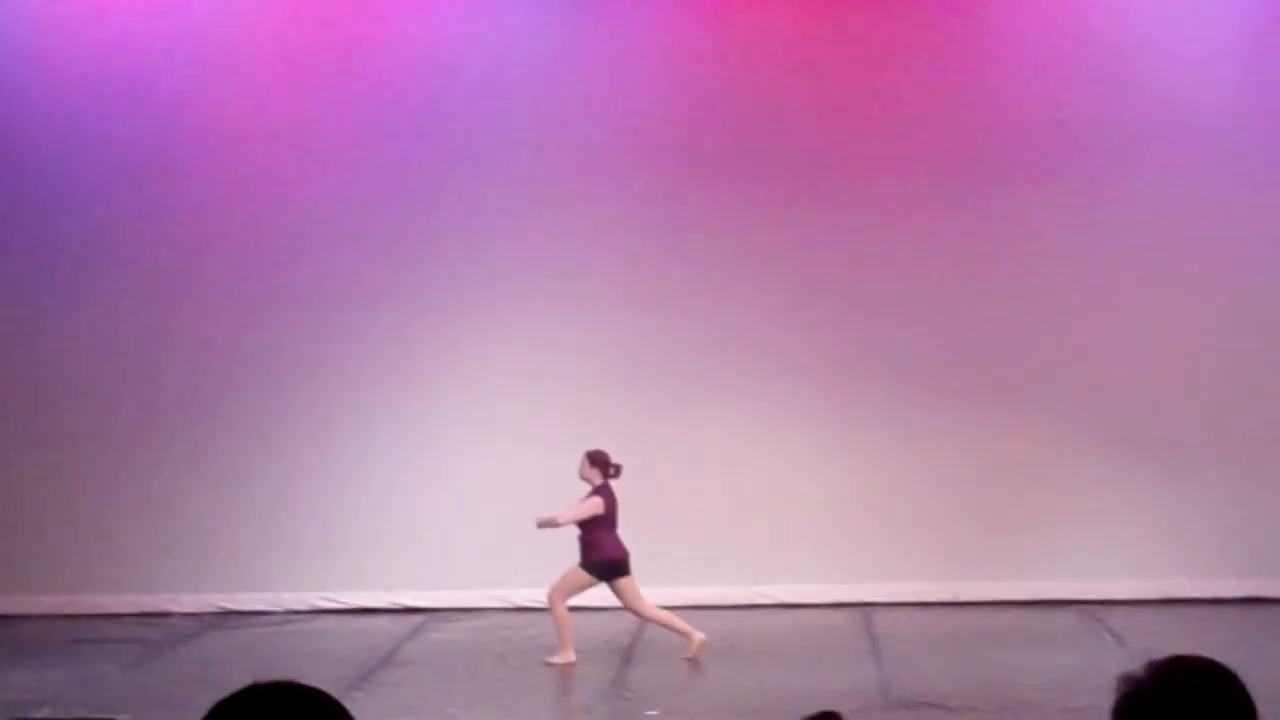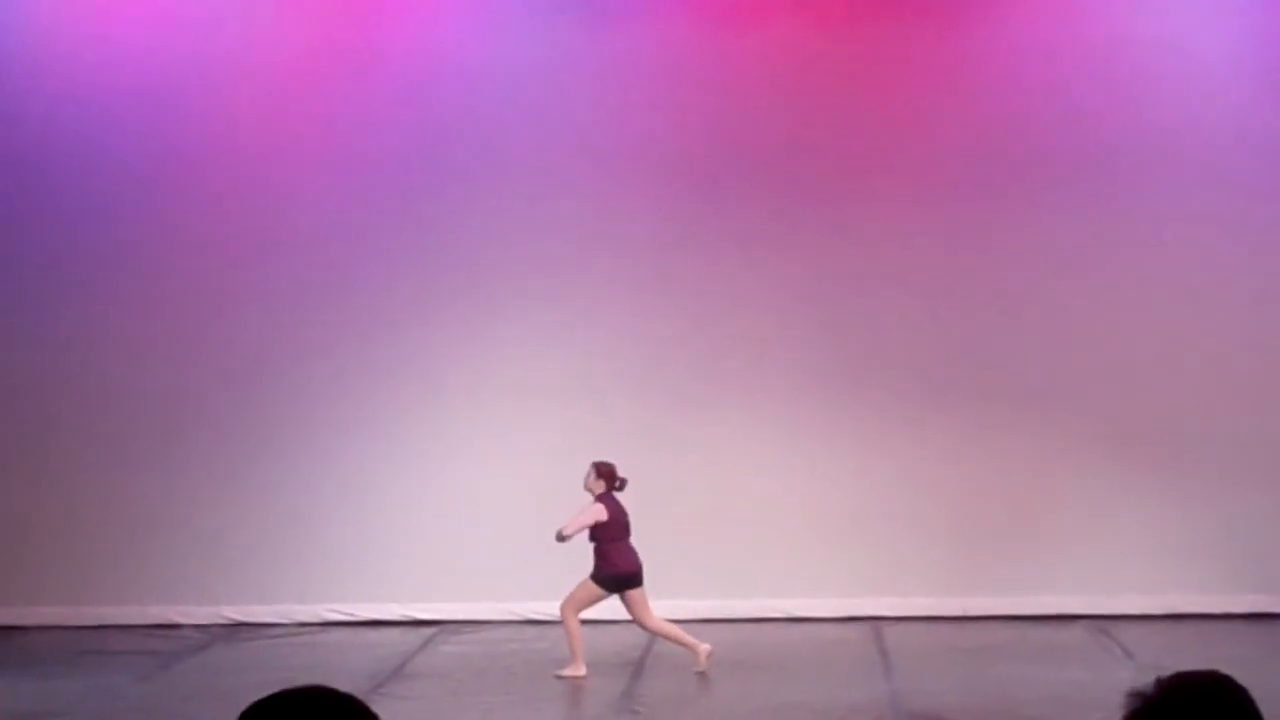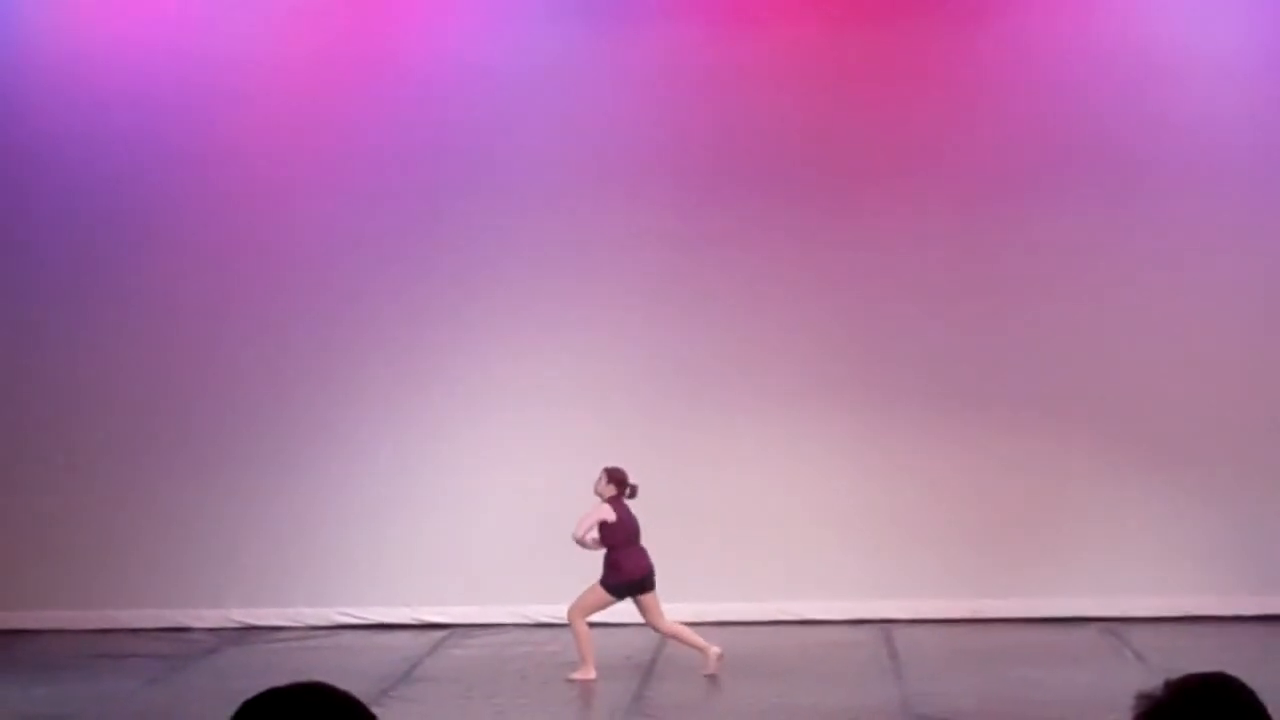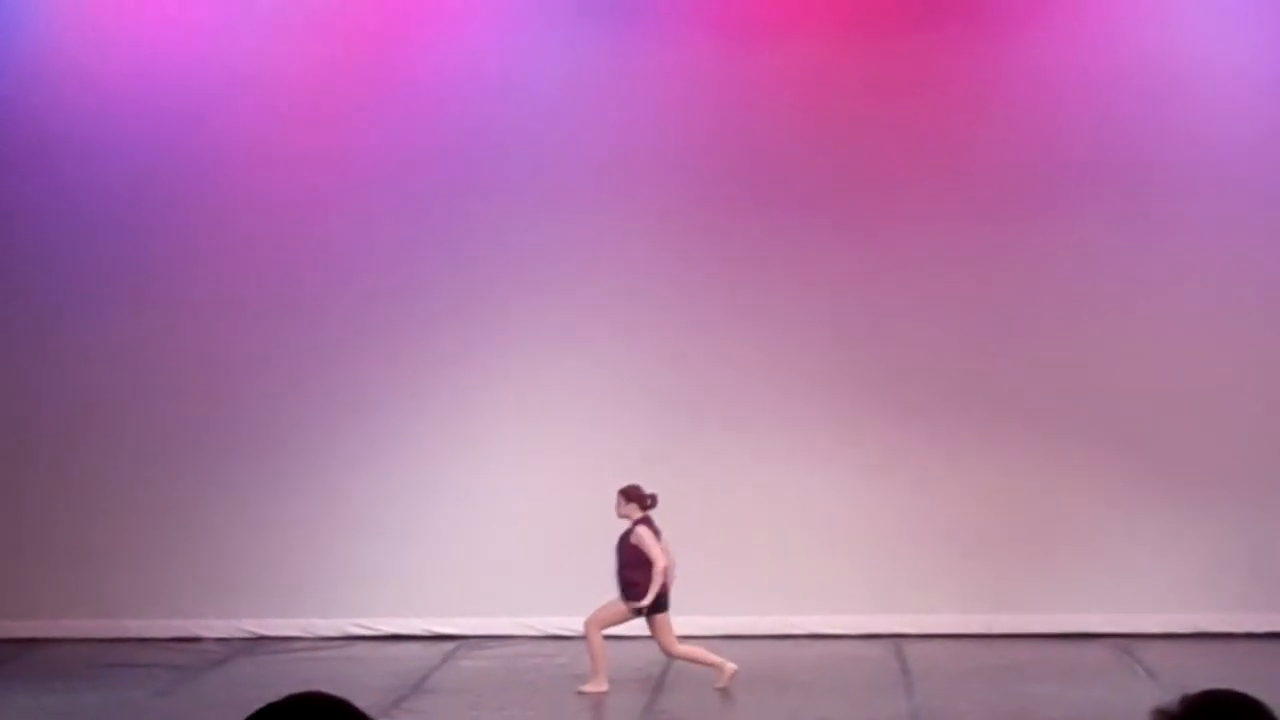
dt=0.7s
person 1, frame 1
left shoulder: (597, 499)
right shoulder: (603, 492)
left elbow: (562, 520)
left wrist: (542, 522)
left hip: (602, 559)
right hip: (614, 557)
left knee: (556, 596)
right knee: (640, 607)
left ankle: (566, 652)
right ankle: (692, 635)
person 1, frame 2
left shoulder: (599, 506)
right shoulder: (611, 503)
left elbow: (567, 531)
left wrist: (560, 534)
left hip: (613, 571)
right hip: (629, 568)
left knee: (568, 609)
right knee: (647, 621)
left ankle: (577, 666)
right ankle: (698, 647)
person 1, frame 3
left shoulder: (605, 507)
right shoulder: (620, 508)
left elbow: (578, 535)
left wrist: (585, 541)
right wrist: (592, 541)
left hip: (621, 577)
right hip: (641, 572)
left knee: (575, 613)
right knee: (659, 623)
left ankle: (587, 669)
right ankle: (709, 650)
person 1, frame 4
left shoulder: (640, 530)
right shoulder: (646, 527)
left elbow: (661, 563)
right elbow: (669, 561)
left wrist: (649, 596)
right wrist: (662, 592)
left hip: (640, 595)
right hip: (648, 595)
left knee: (592, 624)
right knee: (671, 648)
left ankle: (599, 681)
right ankle: (724, 666)
